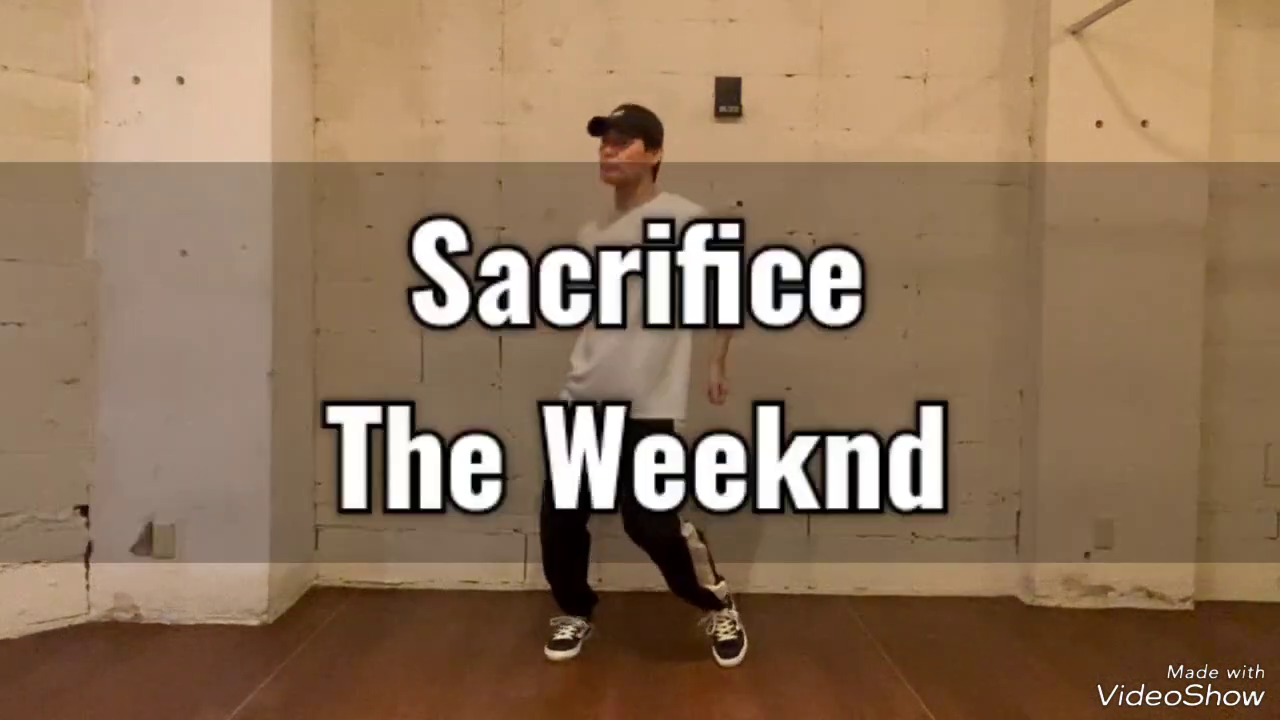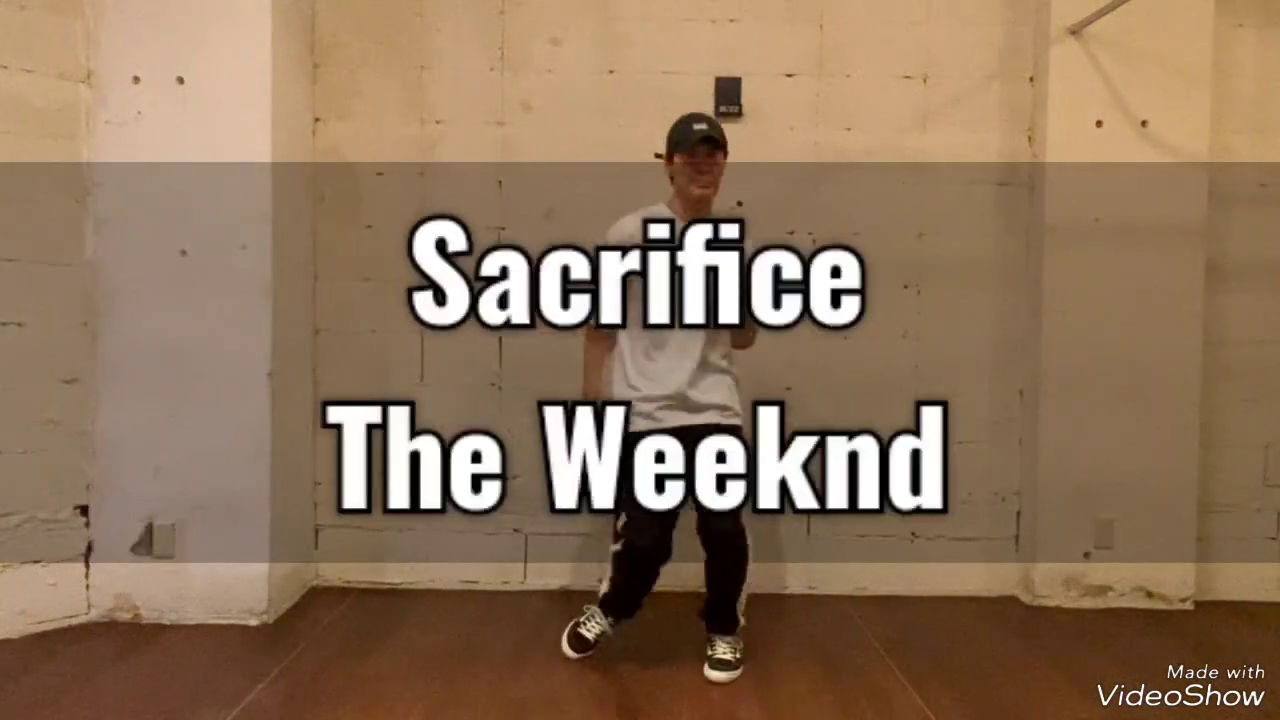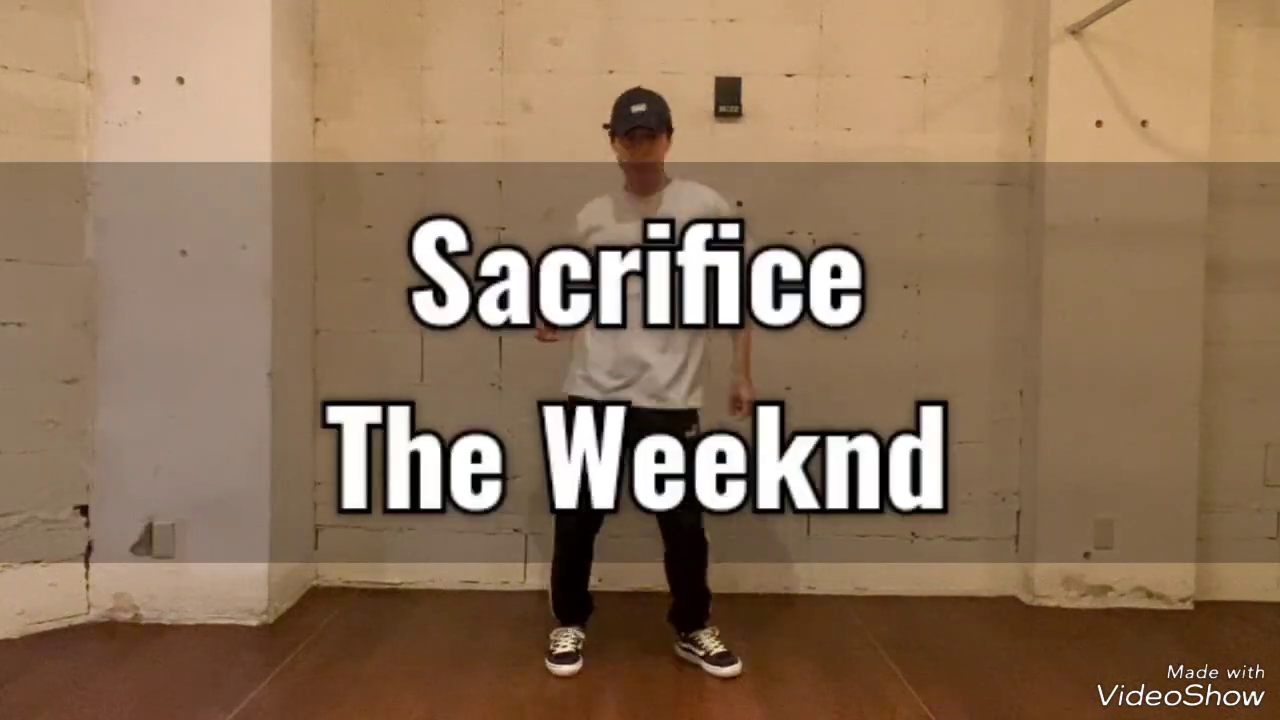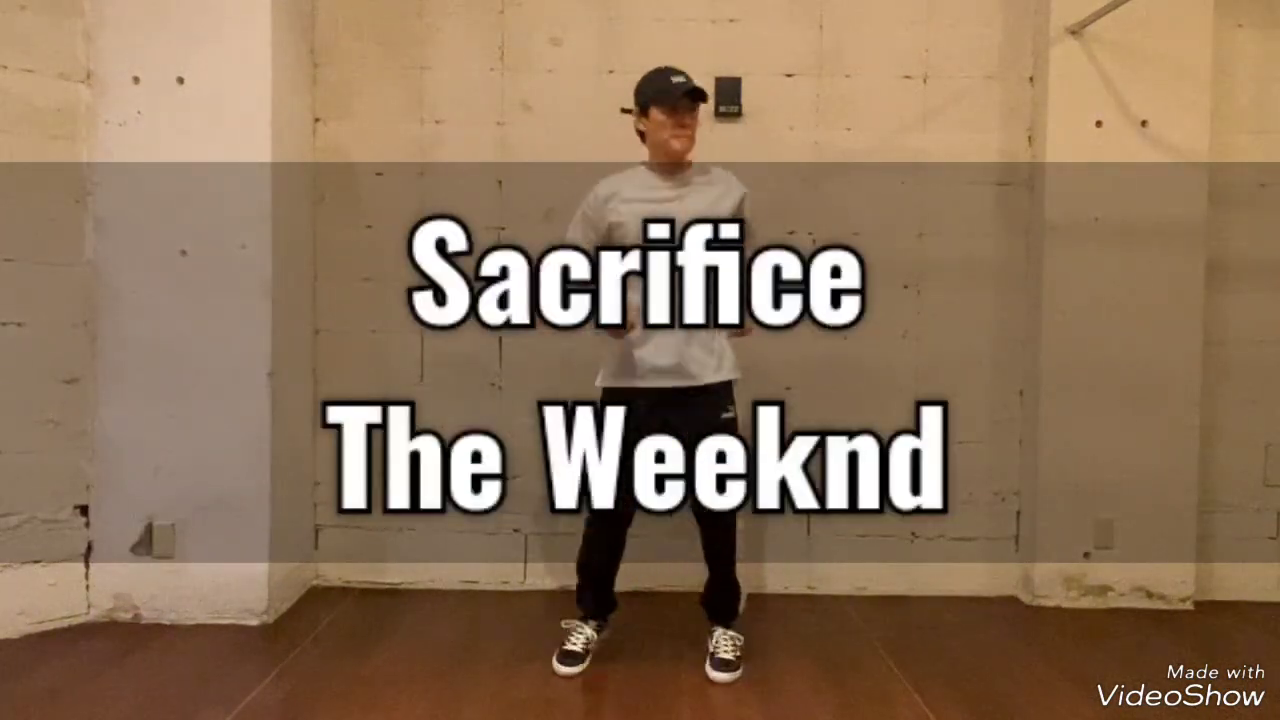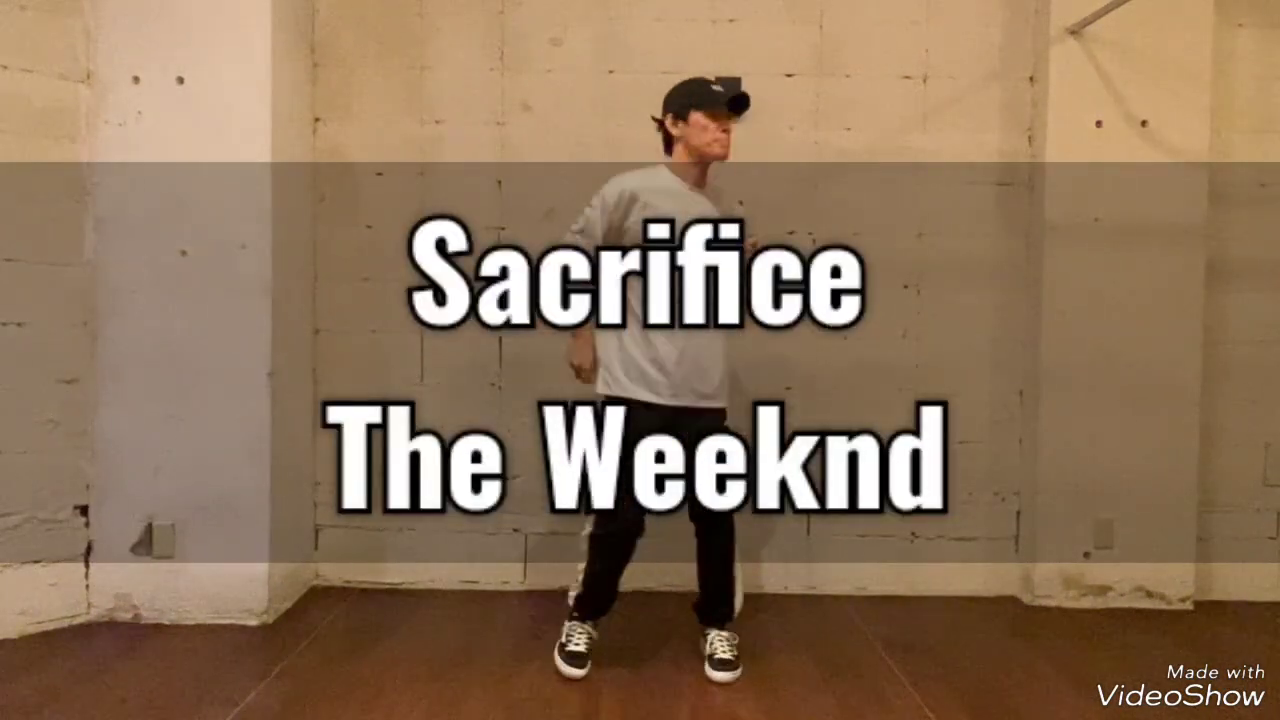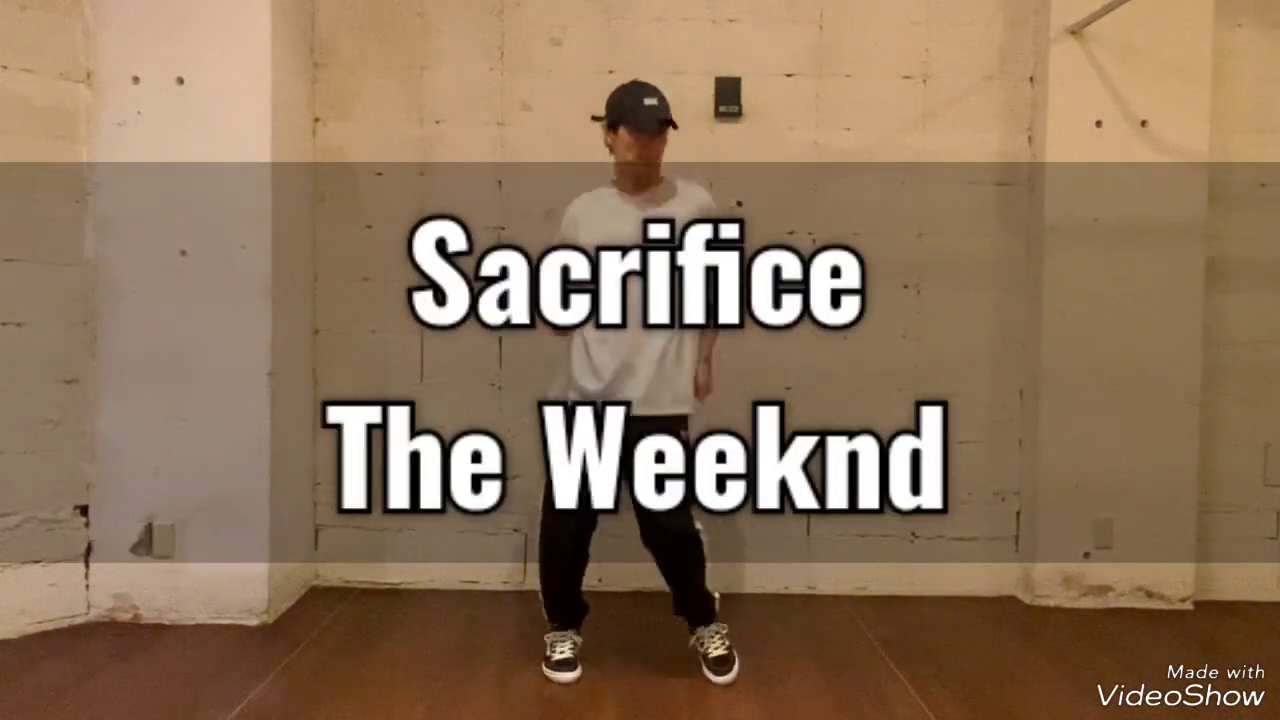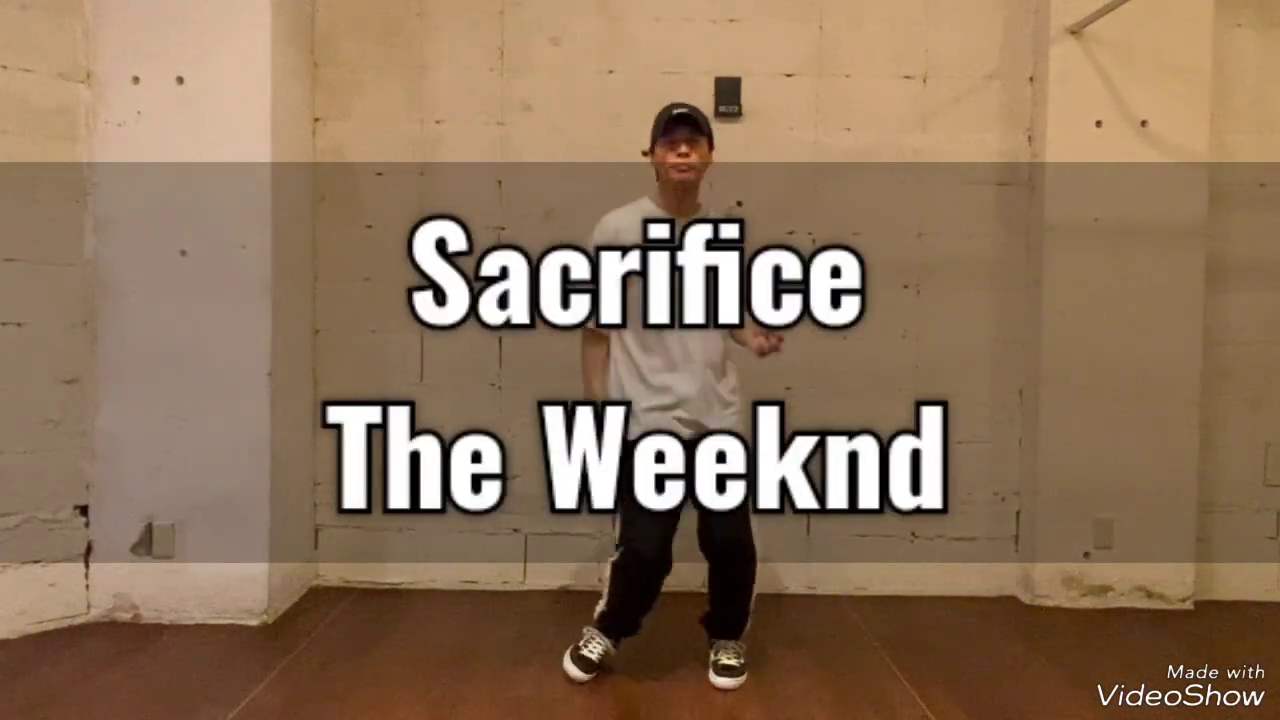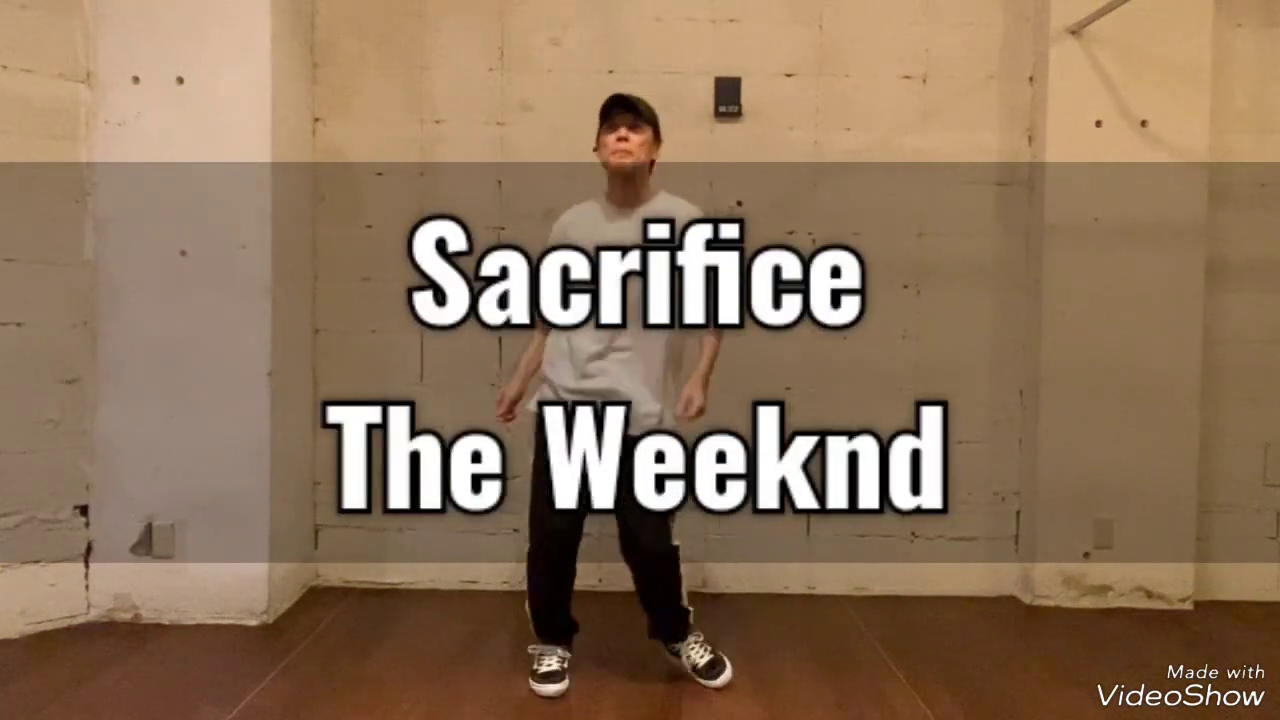
dt=0.4s
person 1, frame 1
left shoulder: (680, 216)
right shoulder: (598, 228)
left wrist: (719, 361)
left hip: (649, 404)
right hip: (583, 397)
left knee: (652, 521)
right knee: (559, 514)
left ankle: (720, 609)
right ankle: (574, 613)
person 1, frame 2
right shoulder: (631, 231)
left wrist: (742, 325)
right wrist: (592, 379)
left hip: (714, 415)
right hip: (643, 415)
left knee: (726, 535)
right knee: (644, 544)
left ankle: (723, 633)
right ankle: (607, 611)
person 1, frame 3
left shoulder: (707, 209)
right shoulder: (593, 216)
left wrist: (742, 373)
right wrist: (553, 317)
left hip: (669, 399)
right hip: (594, 396)
left knee: (681, 520)
right knee: (576, 518)
left ankle: (693, 628)
right ankle: (569, 623)
person 1, frame 4
left shoulder: (727, 190)
right shoulder: (612, 194)
left hip: (707, 380)
right hip: (635, 382)
left knee: (718, 510)
right knee: (612, 507)
left ankle: (723, 628)
right ankle: (587, 622)
person 1, frame 5
left shoulder: (723, 210)
right shoulder: (630, 190)
right wrist: (580, 339)
left hip: (705, 395)
right hip: (633, 391)
left knee: (715, 517)
right knee: (621, 516)
left ankle: (717, 627)
right ankle: (583, 620)
person 1, frame 6
left shoulder: (695, 204)
right shoulder: (580, 213)
left wrist: (705, 358)
left hip: (661, 401)
right hip: (586, 393)
left knee: (668, 525)
right knee: (565, 522)
left ankle: (705, 625)
right ankle: (564, 630)
person 1, frame 7
right shoulder: (617, 228)
right elbow: (593, 320)
left wrist: (762, 336)
right wrist: (595, 397)
left hip: (715, 420)
right hip: (641, 421)
left knee: (732, 542)
right knee: (644, 549)
left ankle: (726, 638)
right ankle: (604, 632)
person 1, frame 8
left shoulder: (686, 219)
right shoulder: (571, 224)
left wrist: (699, 381)
right wrist: (520, 380)
left hip: (641, 412)
right hip: (565, 405)
left knee: (648, 541)
right knee: (551, 534)
left ankle: (681, 636)
right ankle: (552, 643)
